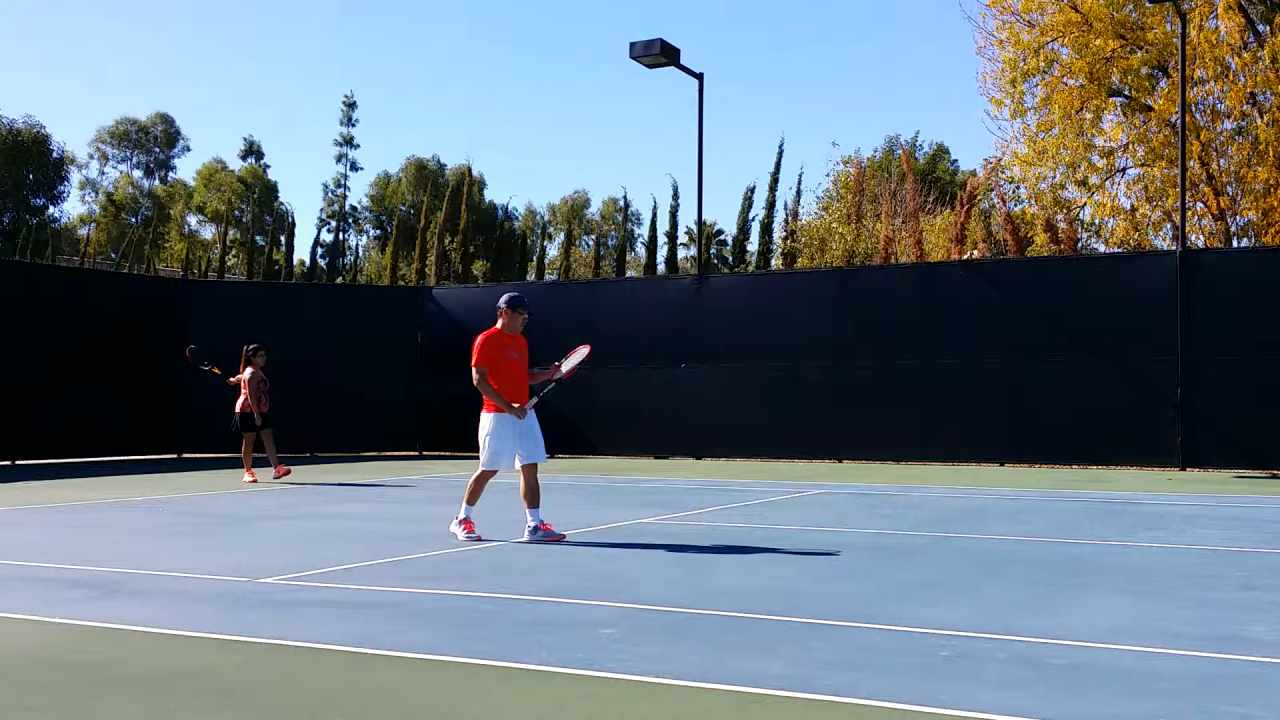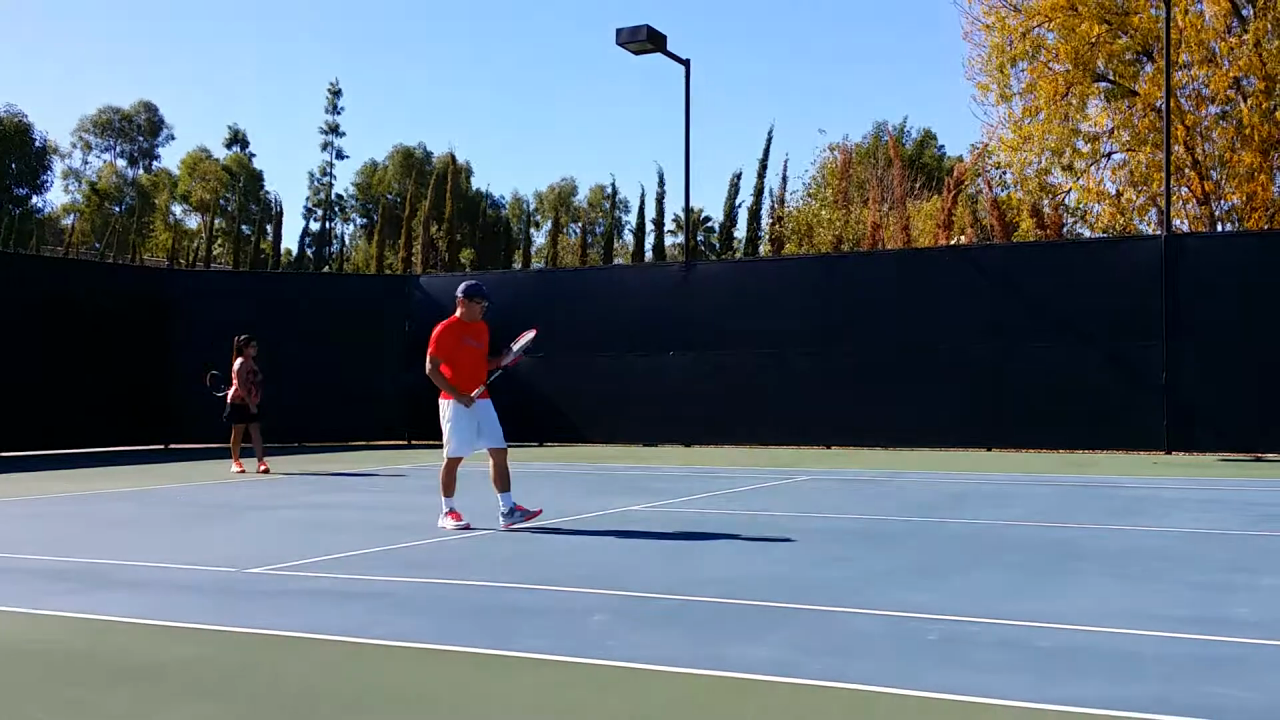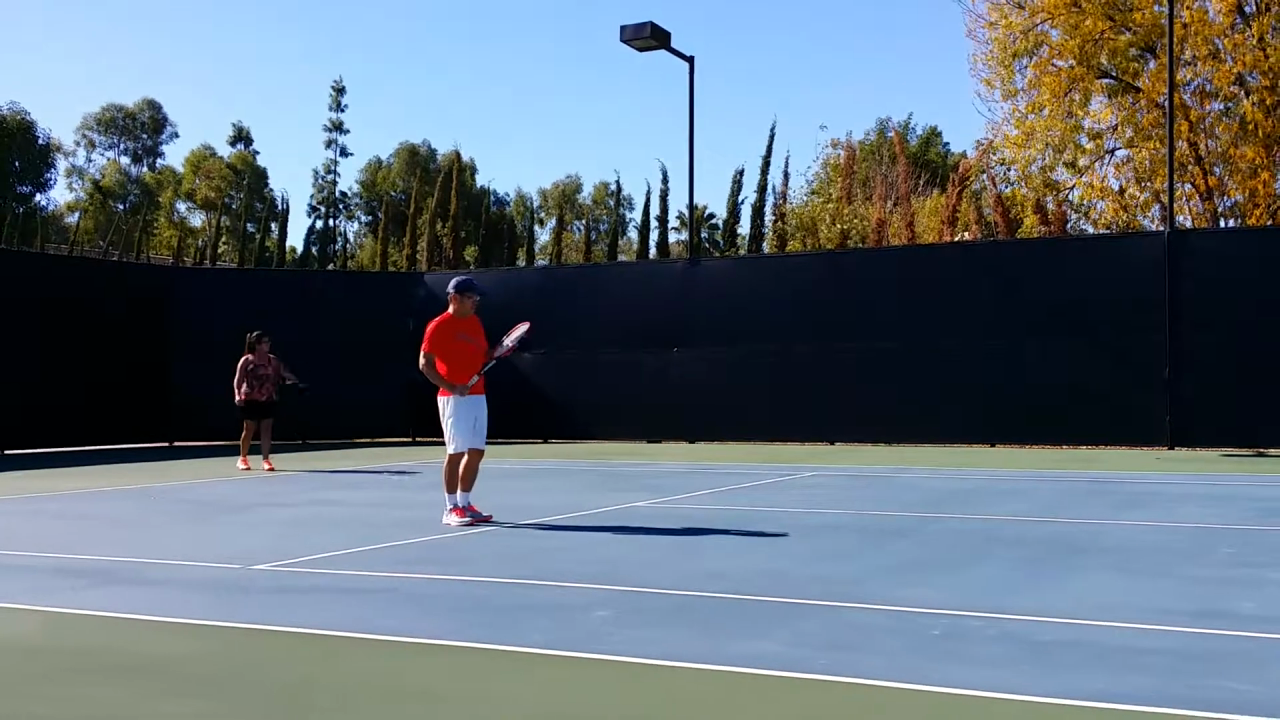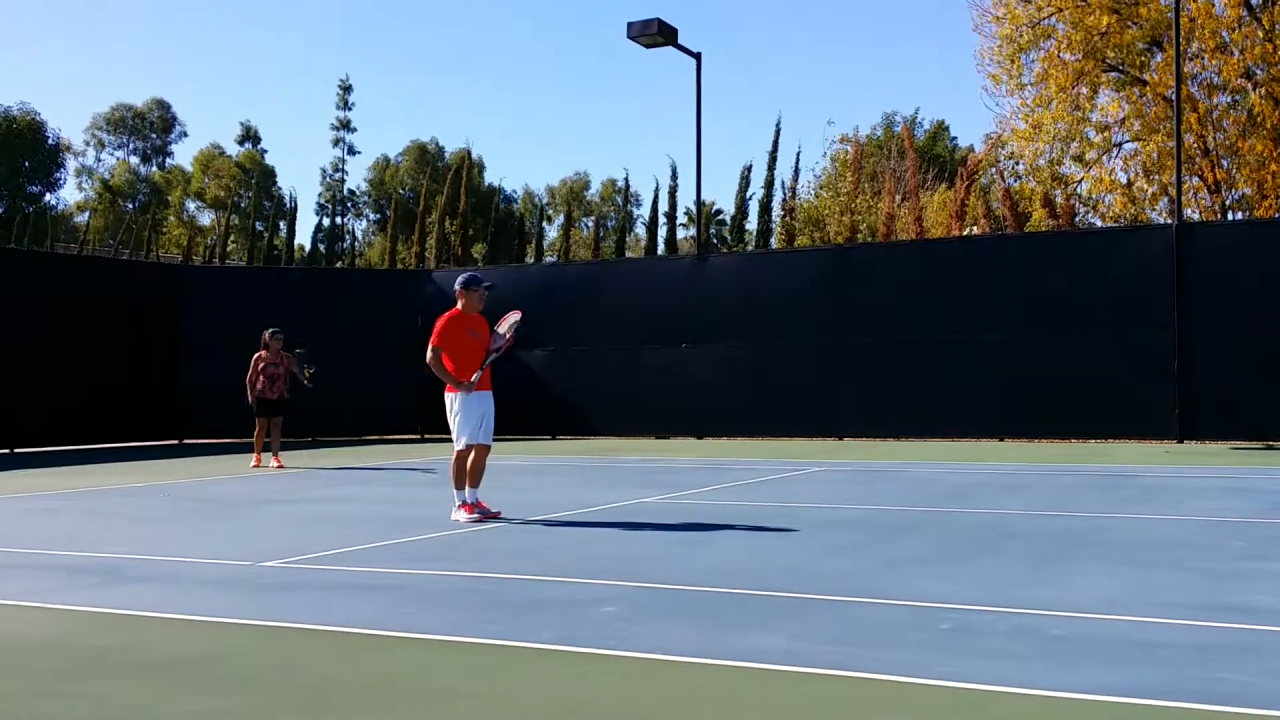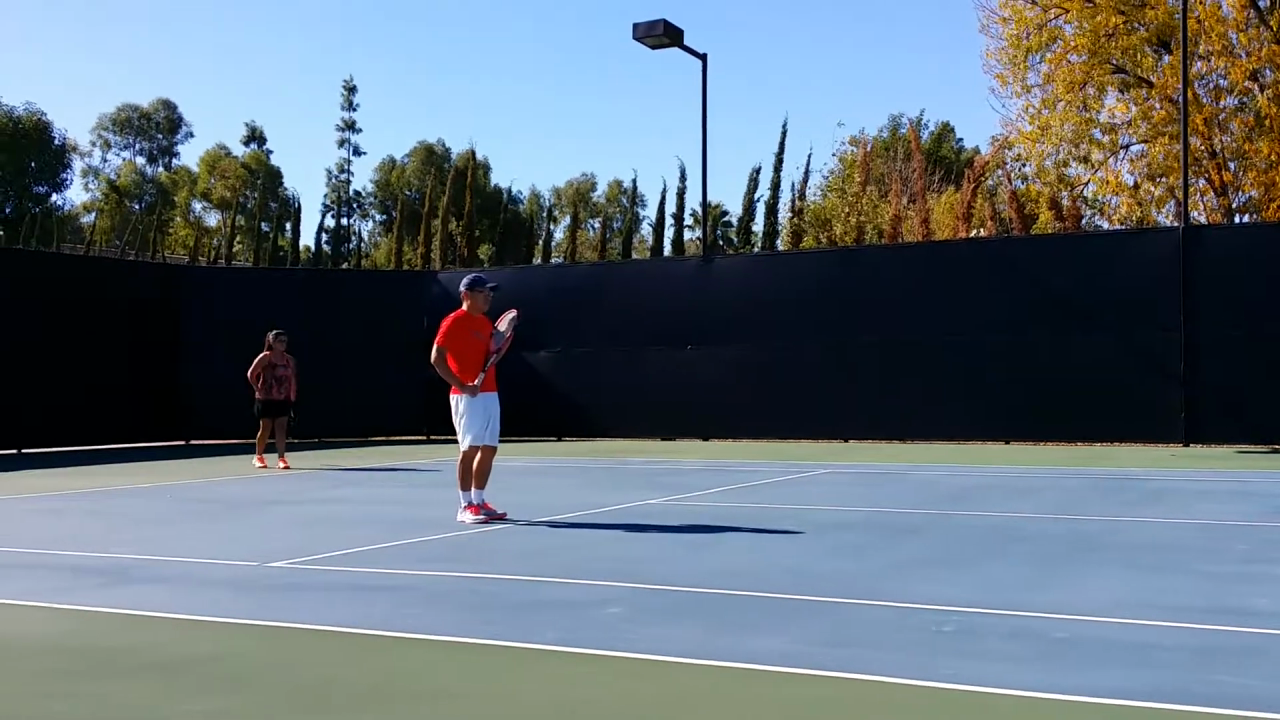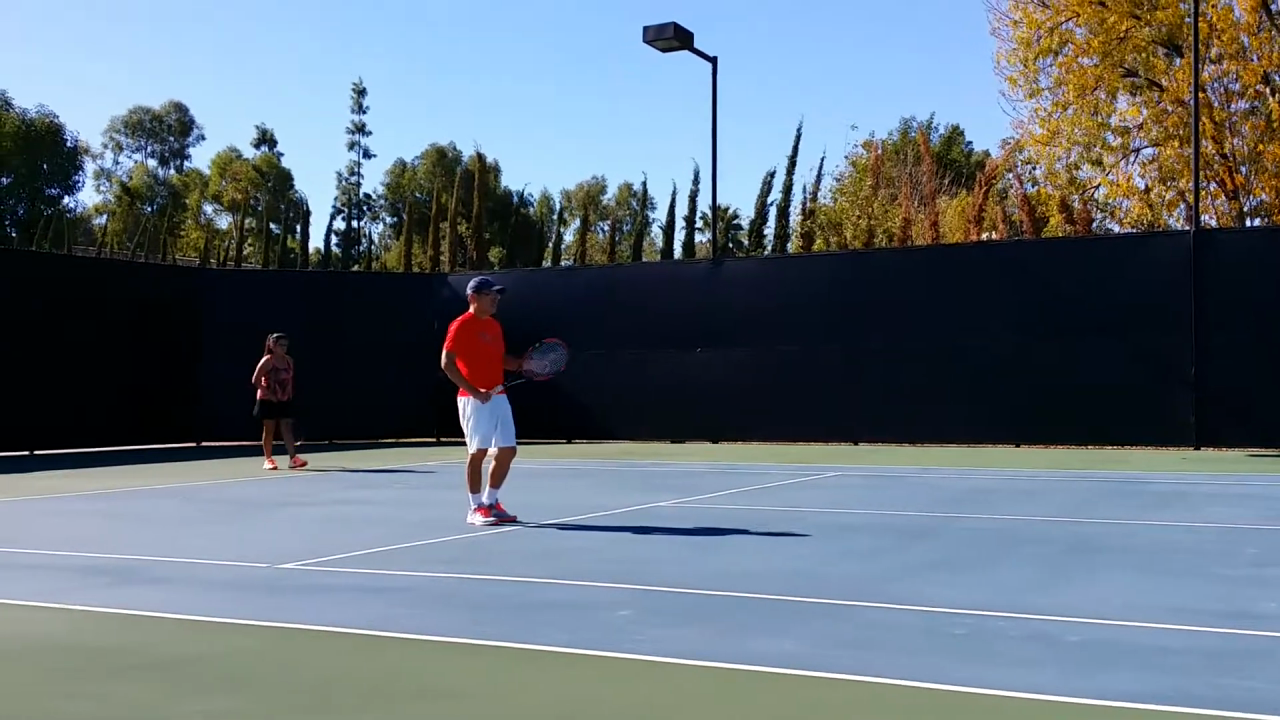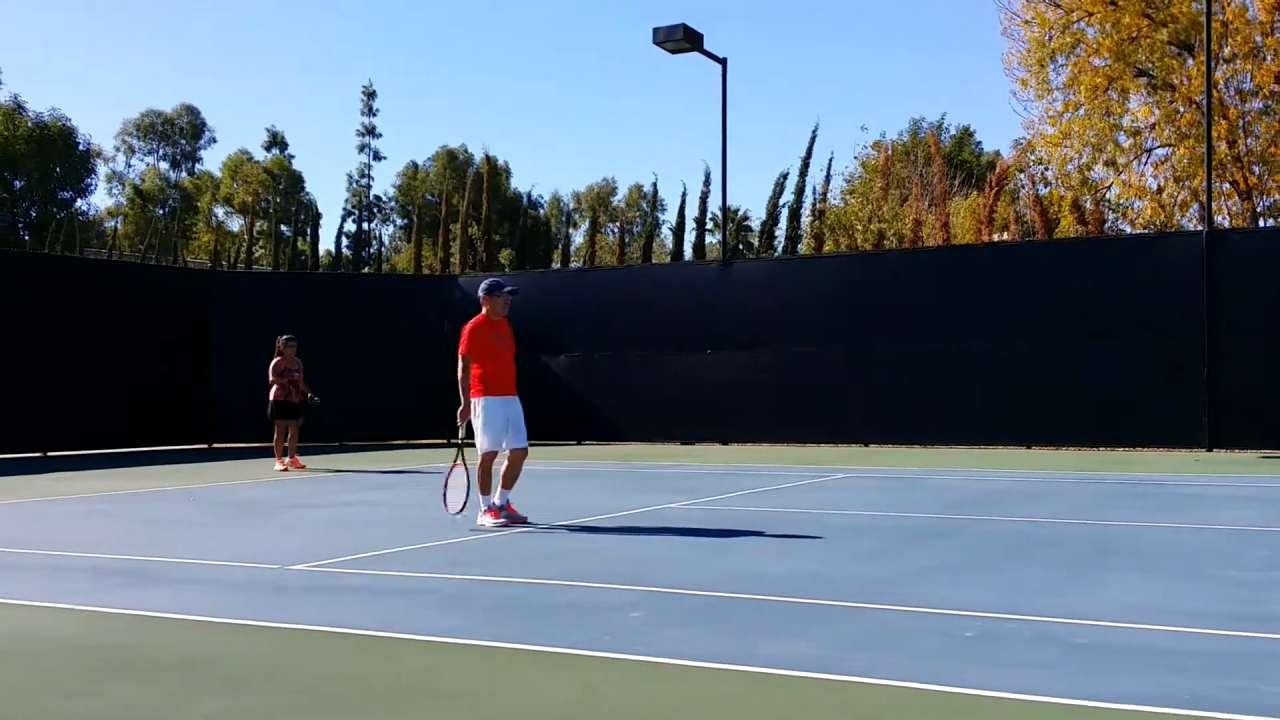
dt=0.4s
person 1, frame 1
left shoulder: (521, 341)
right shoulder: (487, 340)
right elbow: (479, 379)
left wrist: (547, 374)
right wrist: (508, 406)
left hip: (524, 415)
right hip: (497, 416)
left knee: (530, 468)
right knee: (488, 470)
left ankle: (535, 526)
right ankle: (462, 520)
person 1, frame 2
left shoulder: (482, 328)
right shoulder: (445, 330)
right elbow: (431, 368)
left wrist: (503, 360)
right wrist: (458, 395)
left hip: (482, 401)
right hip: (455, 403)
left knee: (499, 452)
right knee: (454, 457)
left ankle: (508, 509)
right ankle: (447, 513)
person 1, frame 3
left shoulder: (476, 323)
right shoulder: (439, 326)
right elbow: (425, 363)
right wrist: (451, 387)
left hip: (478, 396)
right hip: (454, 398)
left knee: (476, 453)
right knee: (456, 453)
left ankle: (464, 504)
right ankle: (451, 509)
person 1, frame 4
left shoulder: (481, 321)
right shoulder: (448, 321)
right elbow: (432, 358)
left wrist: (497, 346)
right wrist: (457, 383)
left hip: (484, 393)
right hip: (462, 395)
left knee: (482, 448)
right knee: (463, 448)
left ankle: (472, 501)
right ankle: (459, 505)
person 1, frame 5
left shoulder: (486, 323)
right shoulder: (454, 322)
right elbow: (436, 358)
right wrist: (461, 386)
left hip: (490, 394)
right hip: (468, 396)
left knee: (489, 450)
right knee: (470, 450)
left ankle: (478, 502)
right ankle: (465, 507)
person 1, frame 6
left shoulder: (495, 325)
right shoulder: (462, 325)
right elbow: (447, 363)
left wrist: (524, 364)
right wrist: (474, 390)
left hip: (498, 397)
right hip: (475, 399)
left knee: (507, 451)
right knee: (478, 452)
left ankle: (490, 501)
right ankle: (476, 507)
person 1, frame 7
left shoulder: (505, 326)
right shoulder: (475, 327)
right elbow: (464, 366)
right wrist: (465, 403)
left hip: (510, 398)
right hip: (487, 399)
left knee: (519, 452)
right knee: (489, 453)
left ankle: (501, 504)
right ankle: (486, 510)
